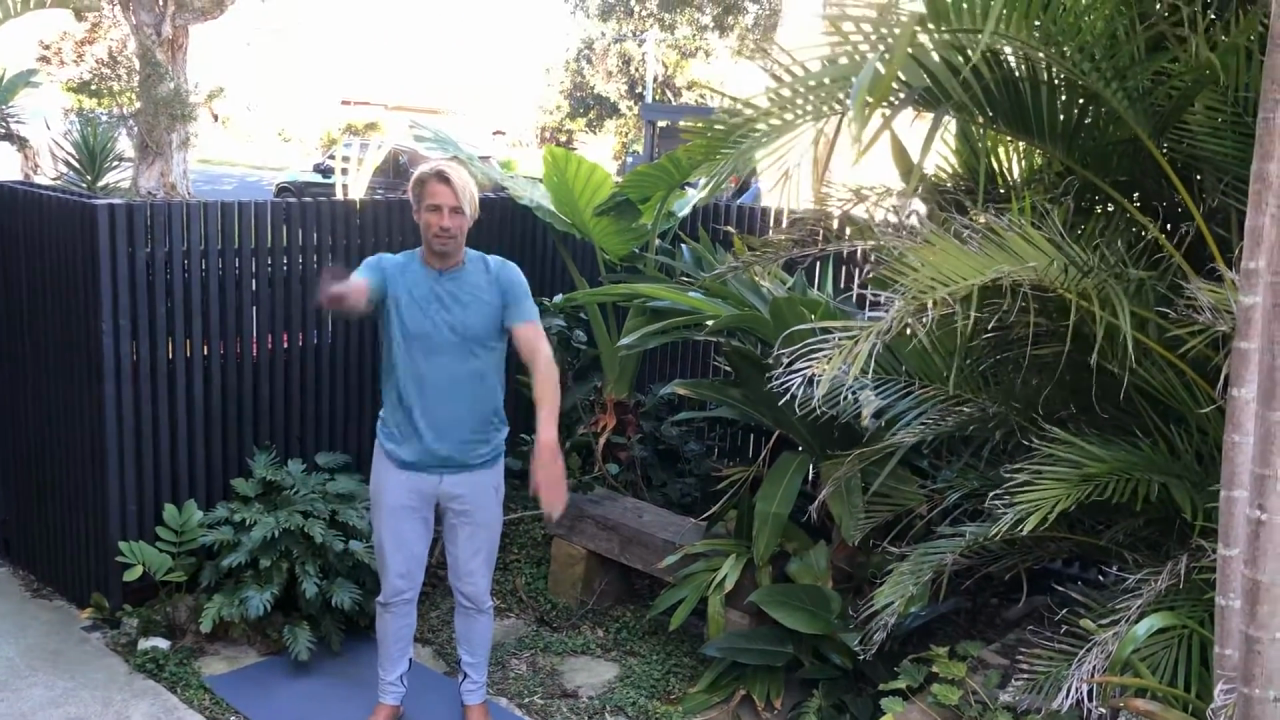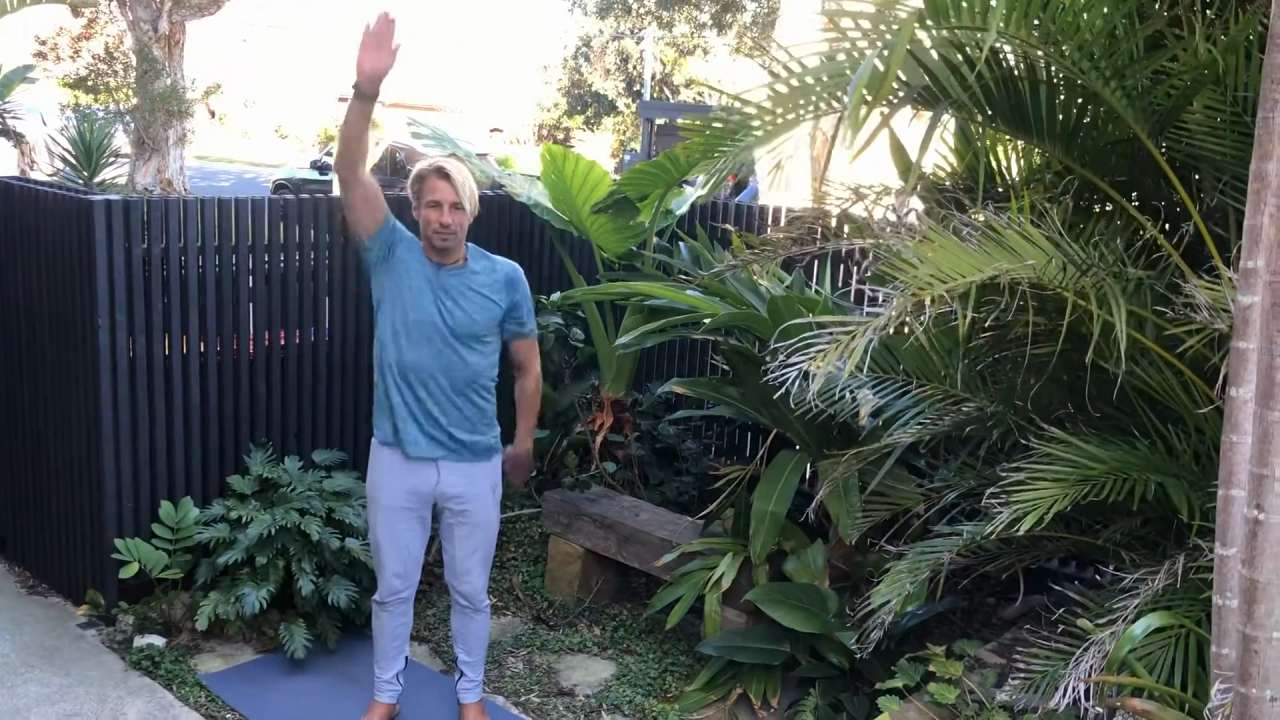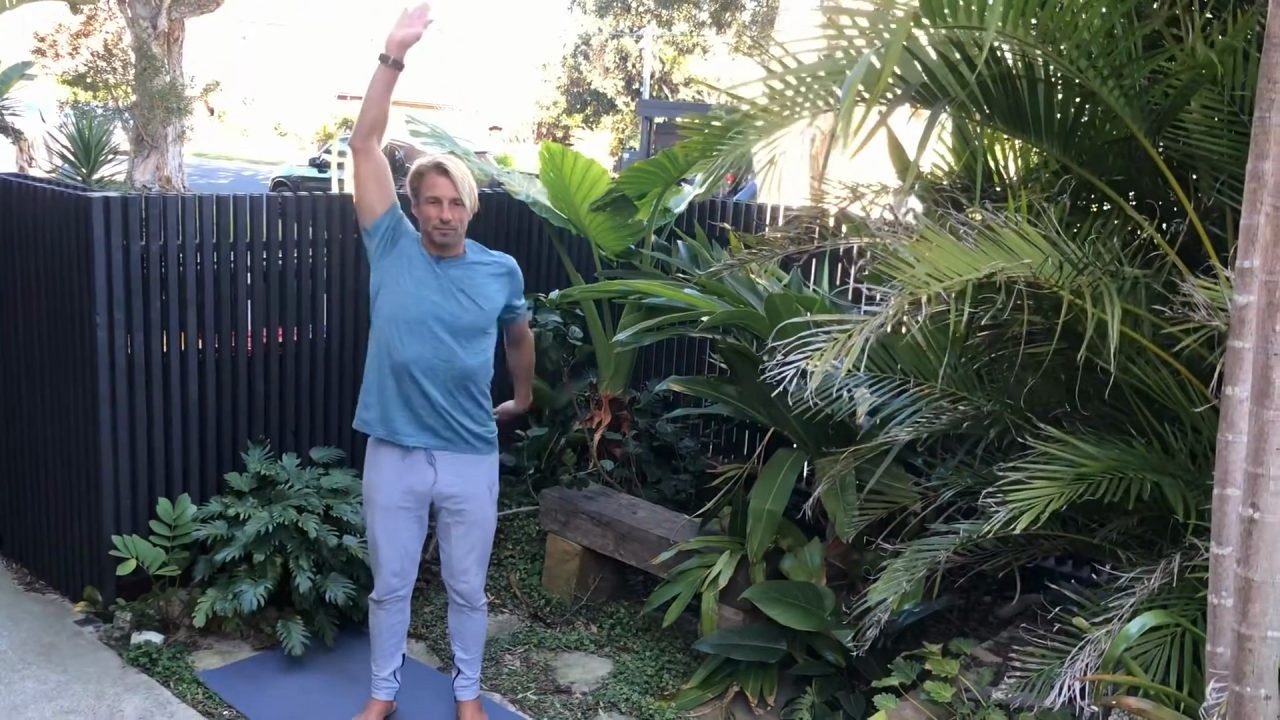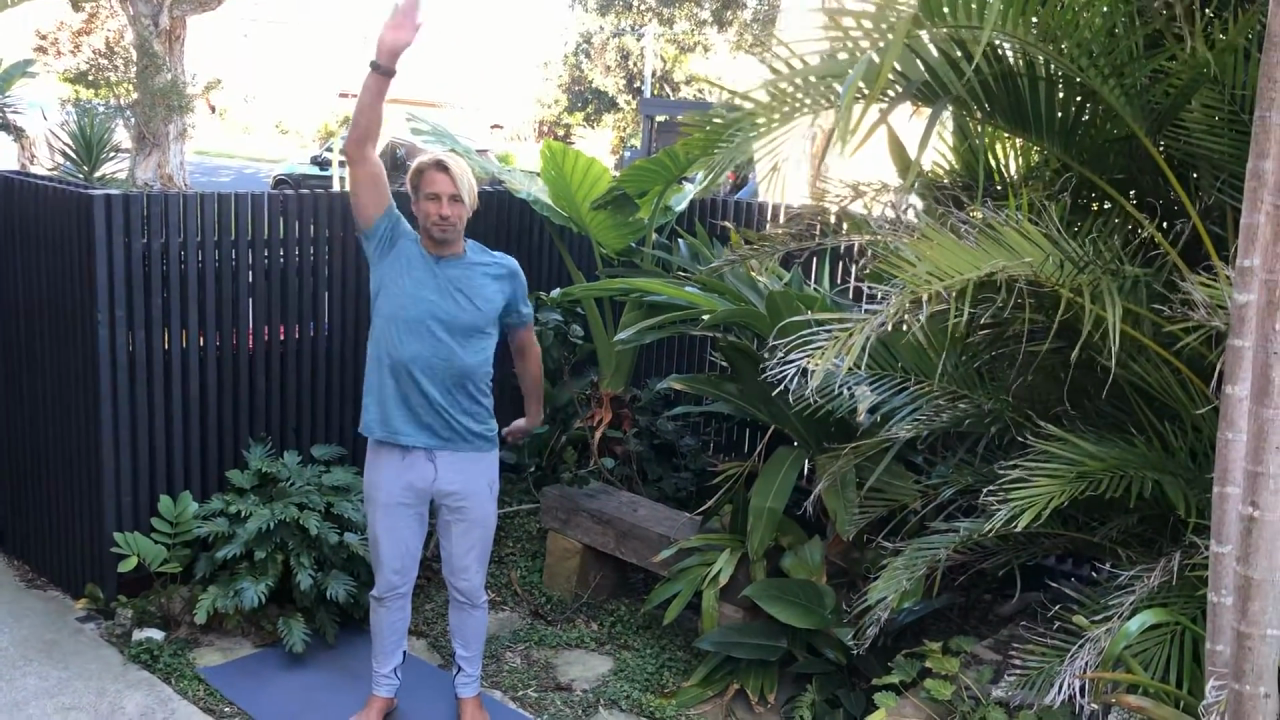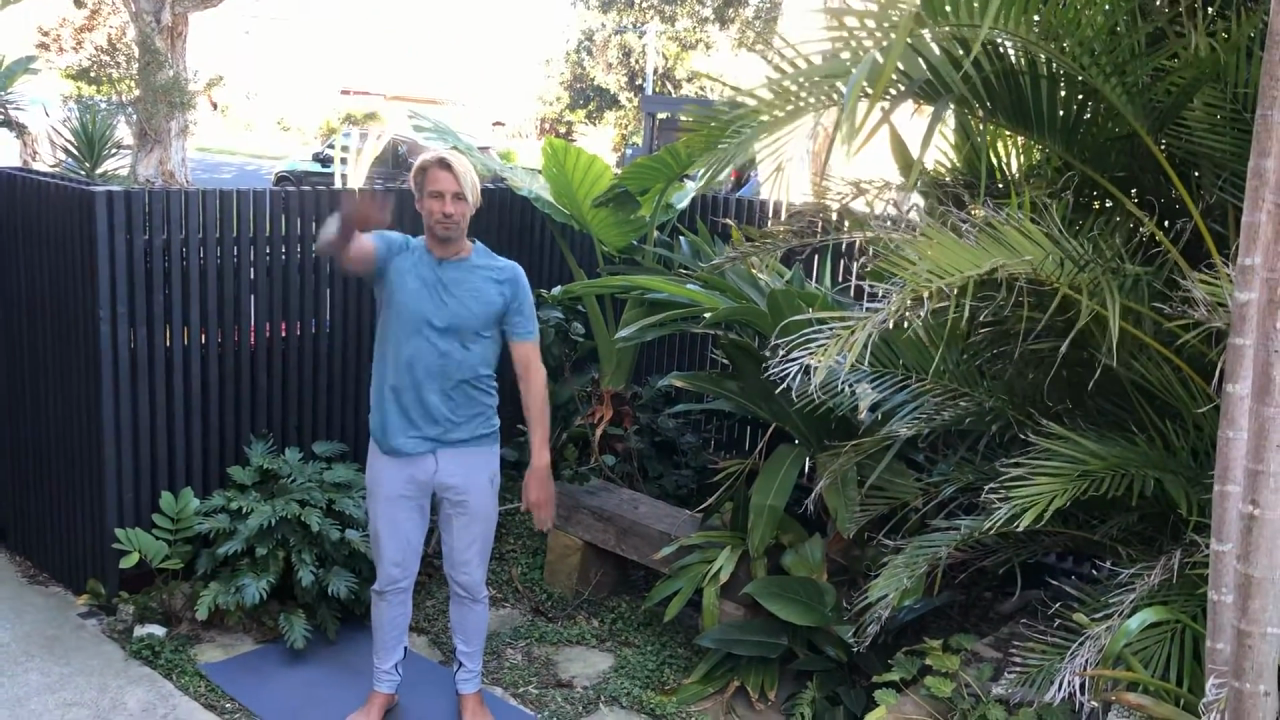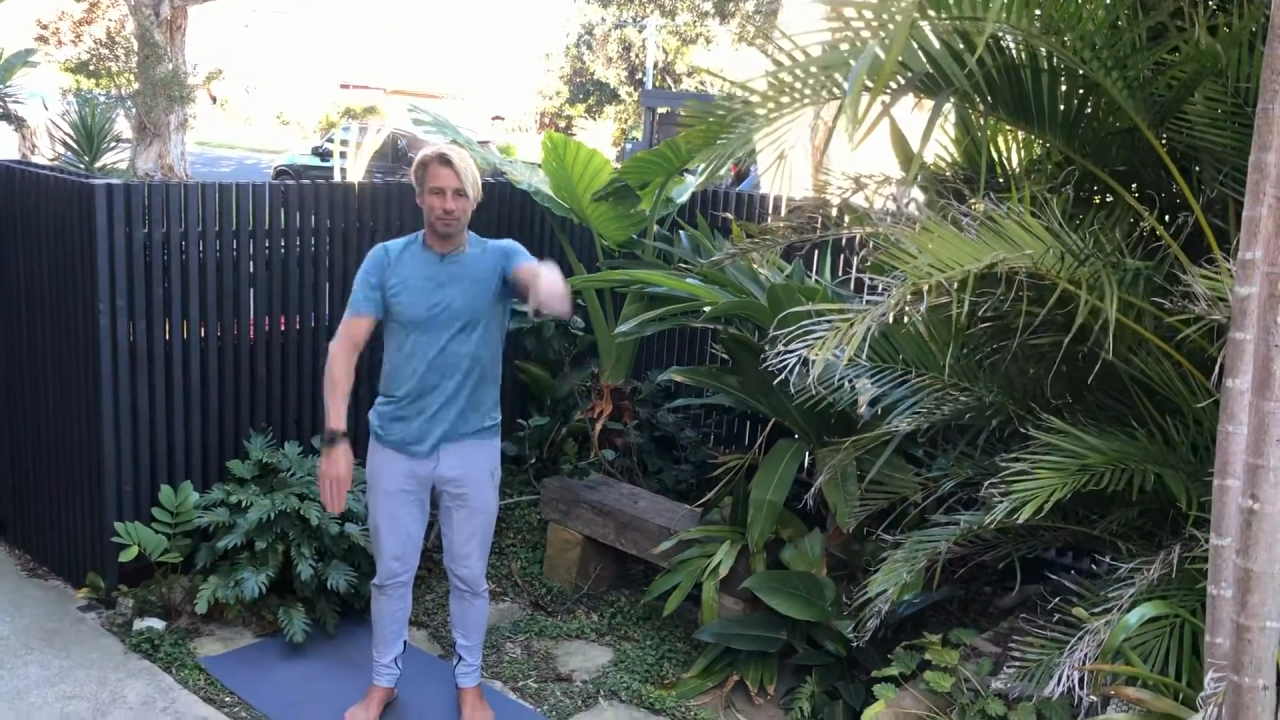
dt=0.2s
person 1, frame 1
left shoulder: (501, 277)
right shoulder: (392, 273)
left elbow: (539, 356)
right elbow: (353, 289)
left wrist: (547, 440)
right wrist: (340, 293)
left hip: (478, 467)
right hip: (401, 462)
left knee: (474, 592)
right knee: (397, 590)
person 1, frame 2
left shoulder: (505, 277)
right shoulder: (391, 259)
left elbow: (528, 365)
right elbow: (350, 172)
left wrist: (525, 440)
right wrist: (366, 89)
left hip: (476, 464)
right hip: (398, 459)
left knee: (470, 591)
right knee: (393, 588)
person 1, frame 3
left shoulder: (501, 271)
right shoulder: (391, 249)
left elbow: (520, 340)
right elbow: (363, 146)
left wrist: (523, 397)
left hip: (471, 460)
right hip: (394, 455)
left knee: (467, 589)
right knee: (390, 586)
person 1, frame 4
left shoulder: (502, 272)
right shoulder: (389, 250)
left elbow: (526, 349)
right elbow: (359, 161)
left wrist: (534, 411)
right wrist: (384, 66)
left hip: (470, 459)
right hip: (394, 455)
left knee: (467, 586)
right knee: (391, 583)
person 1, frame 5
left shoulder: (505, 276)
right shoulder: (393, 254)
left elbow: (530, 369)
right elbow: (336, 249)
left wrist: (540, 461)
right wrist: (347, 221)
left hip: (472, 453)
right hip: (395, 450)
left knee: (468, 581)
right knee: (392, 579)
person 1, frame 6
left shoulder: (497, 258)
right shoulder: (385, 260)
left elbow: (535, 273)
right elbow: (345, 347)
left wrist: (550, 286)
right wrist: (334, 436)
left hip: (471, 446)
right hip: (395, 445)
left knee: (468, 576)
right knee: (392, 573)
